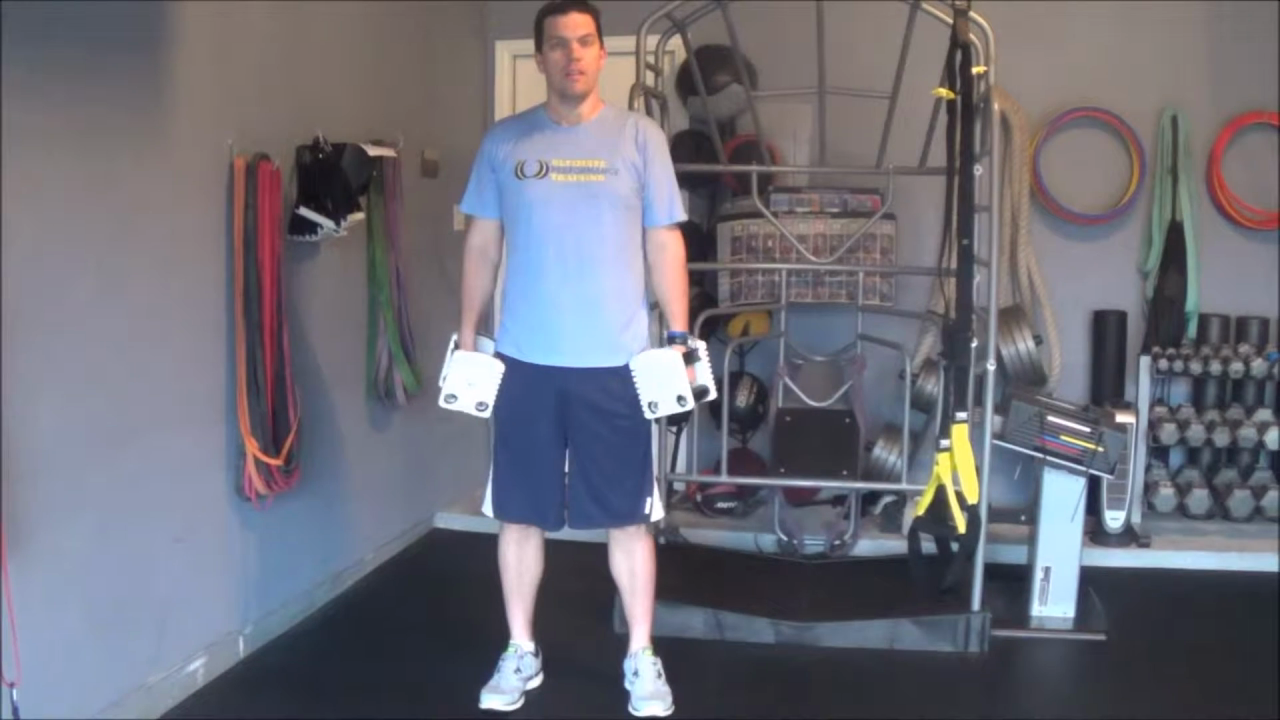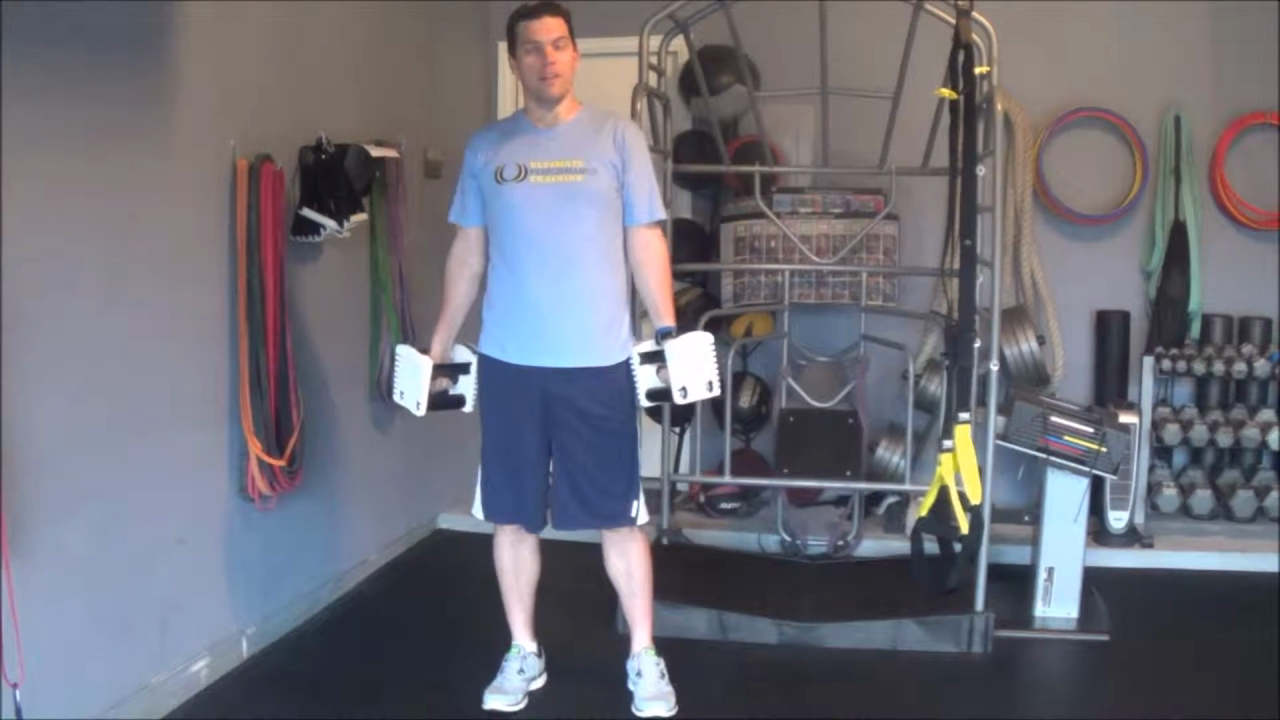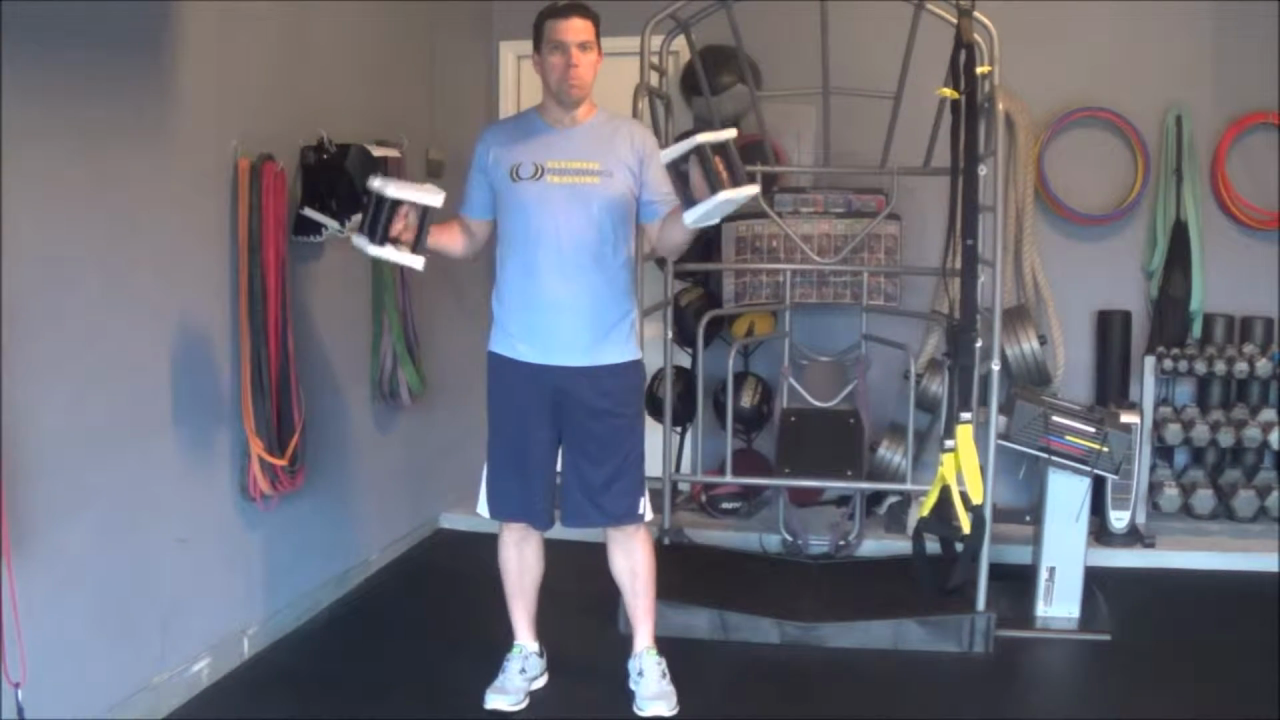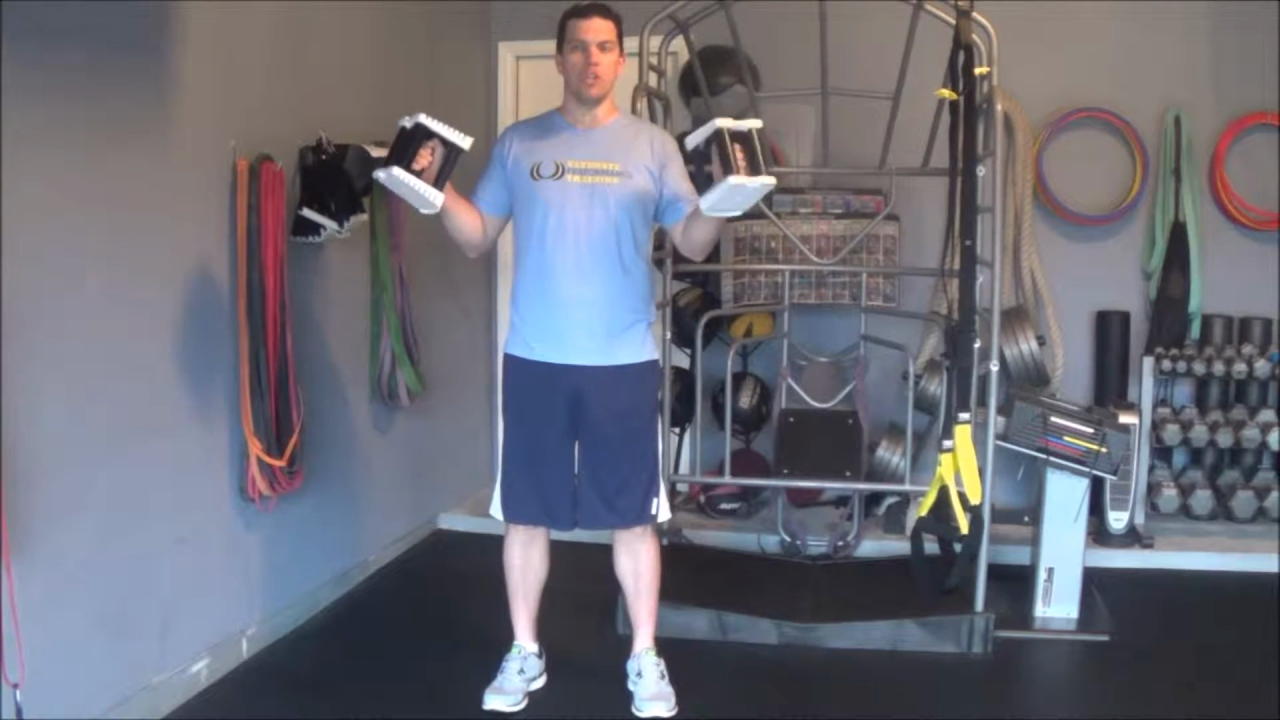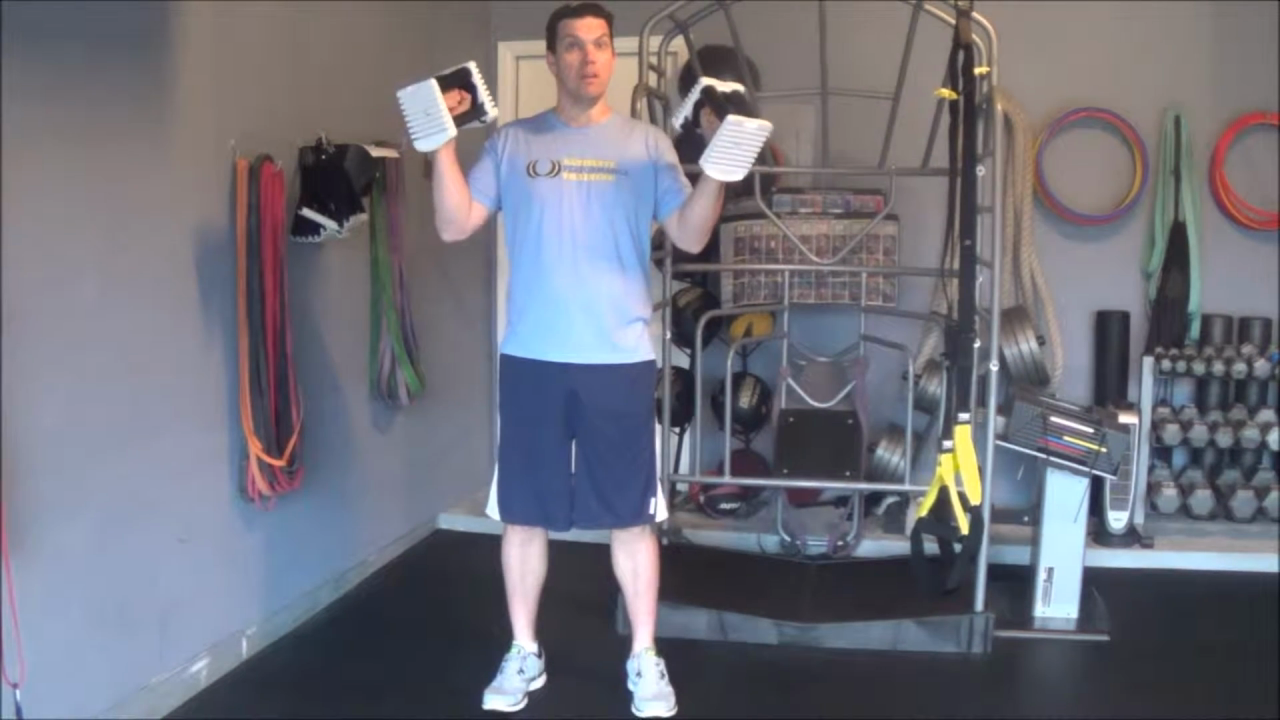
dt=1s
person 1, frame 1
left shoulder: (639, 136)
right shoulder: (504, 140)
left elbow: (664, 242)
right elbow: (482, 242)
left wrist: (678, 338)
right wrist: (466, 337)
left hip: (616, 363)
right hip: (524, 361)
left knee: (627, 516)
right knee: (518, 513)
left ankle: (641, 657)
right ankle: (520, 652)
person 1, frame 2
left shoulder: (617, 136)
right shoulder: (485, 148)
left elbow: (645, 240)
right elbow: (468, 252)
left wrist: (668, 332)
right wrist: (439, 344)
left hip: (599, 362)
right hip: (508, 363)
left knee: (618, 516)
right knee: (512, 515)
left ankle: (643, 657)
right ankle: (523, 653)
person 1, frame 3
left shoulder: (632, 140)
right shoulder: (498, 144)
left elbow: (664, 238)
right elbow: (471, 233)
right wrist: (421, 232)
left hip: (607, 361)
right hip: (519, 360)
left knee: (624, 513)
right knee: (517, 513)
left ankle: (645, 657)
right ankle: (525, 653)
person 1, frame 4
left shoulder: (652, 145)
right shoulder: (518, 143)
left elbow: (691, 243)
right elbow: (477, 237)
right wrist: (435, 188)
left hip: (623, 362)
right hip: (535, 360)
left knee: (633, 516)
right knee: (525, 513)
left ankle: (645, 658)
right ankle: (524, 653)
person 1, frame 5
left shoulder: (646, 143)
right shoulder: (511, 142)
left elbow: (690, 235)
right elbow: (454, 225)
right wrist: (442, 142)
left hip: (620, 360)
right hip: (531, 358)
left knee: (631, 516)
right knee: (522, 513)
left ankle: (644, 658)
right ankle: (523, 654)
